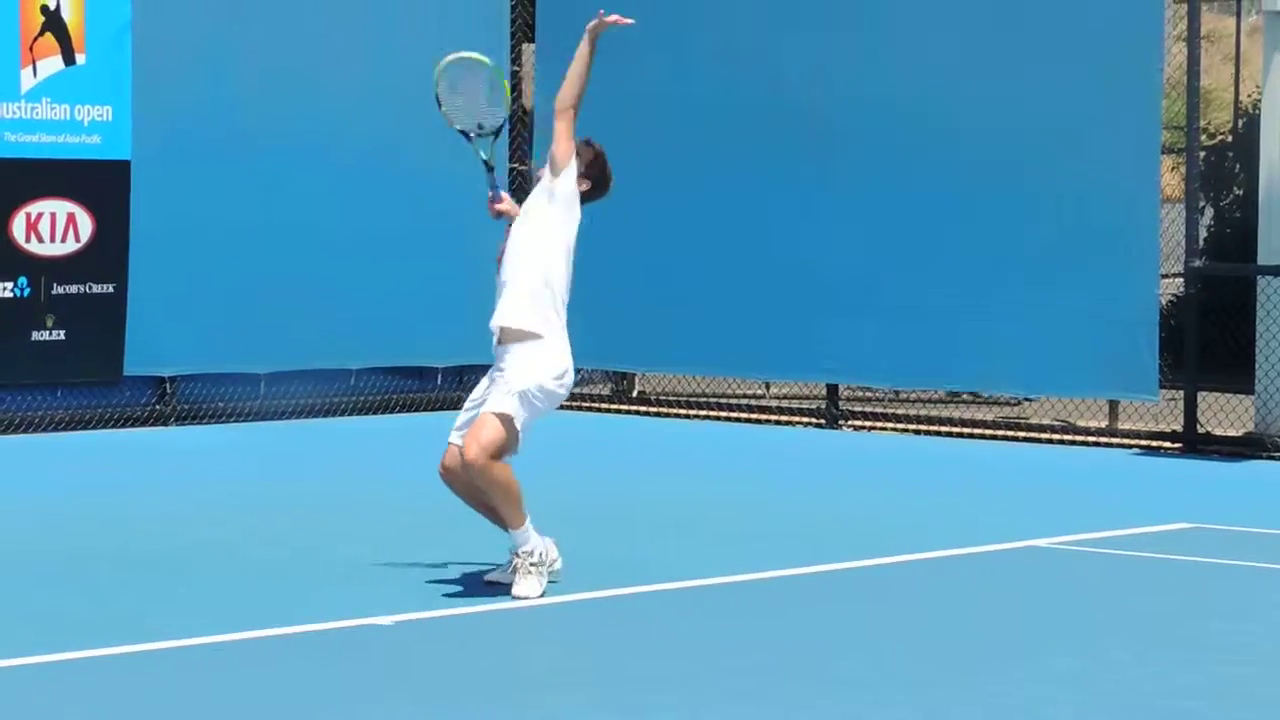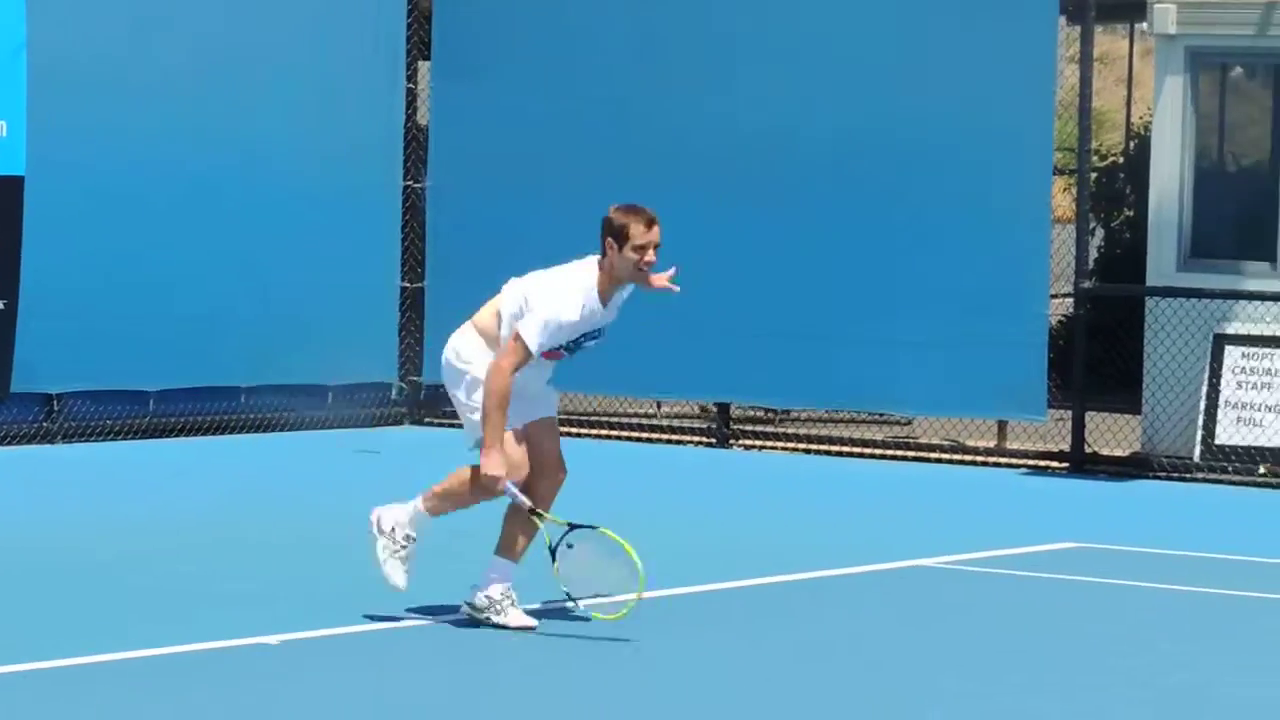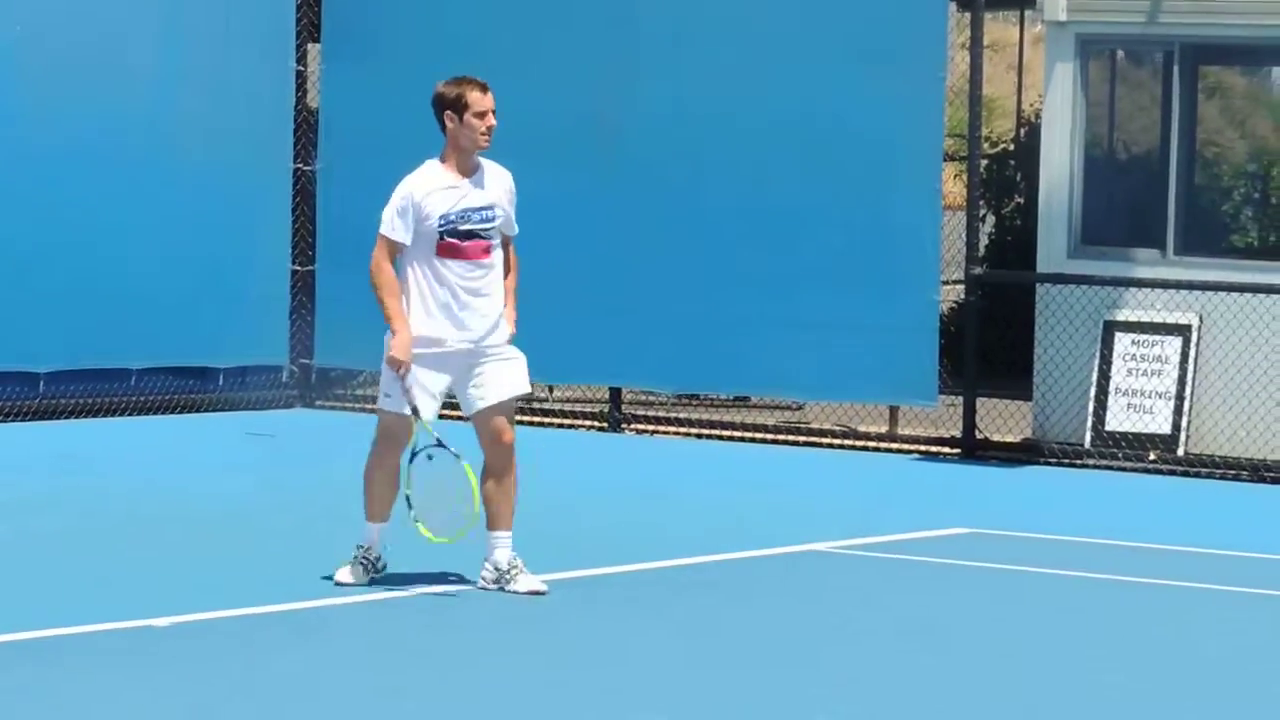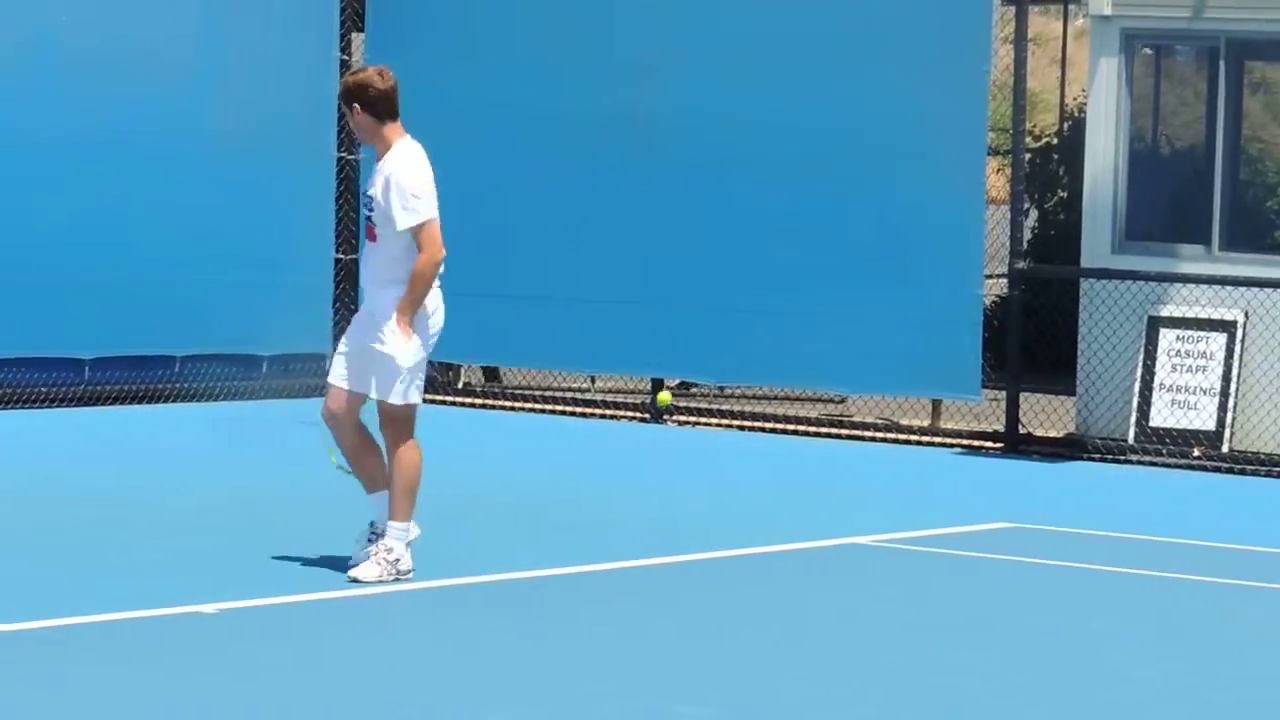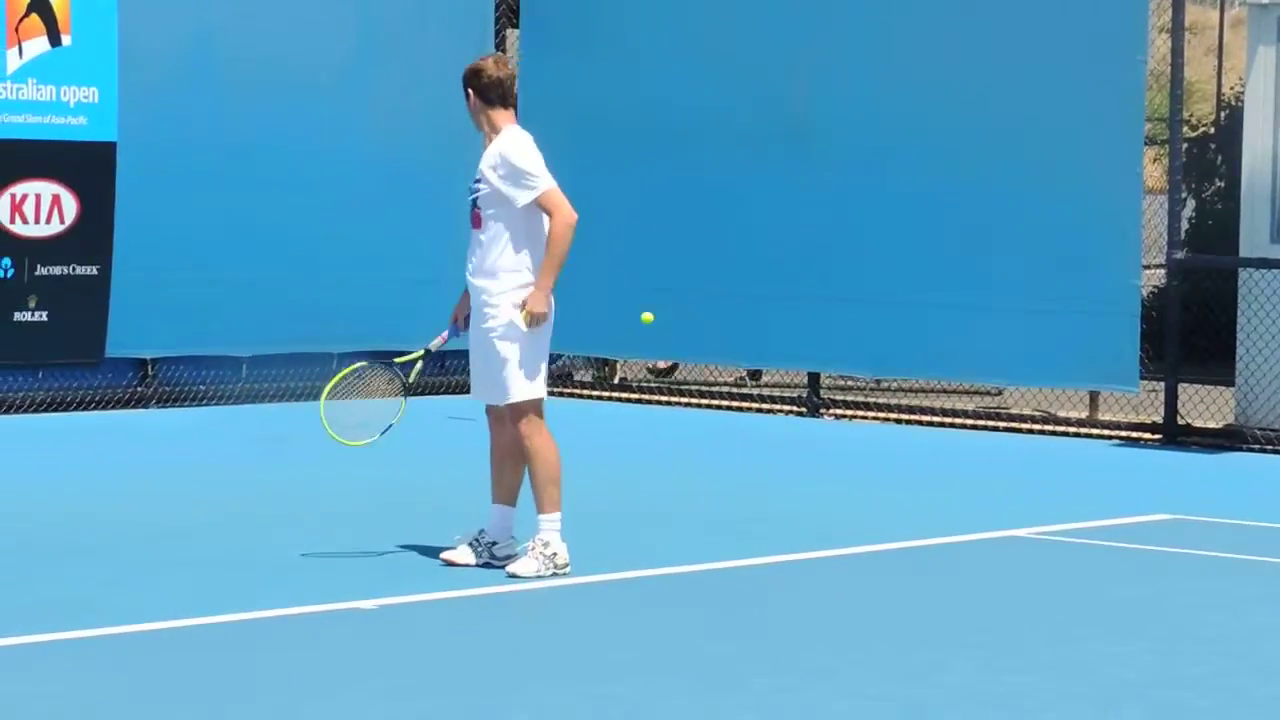
dt=1s
person 1, frame 1
left shoulder: (558, 199)
right shoulder: (544, 218)
left elbow: (564, 109)
left wrist: (590, 37)
right wrist: (516, 217)
left hip: (535, 360)
right hip: (507, 363)
left knee: (476, 453)
right knee: (454, 468)
left ankle: (533, 549)
right ankle: (530, 548)
person 1, frame 2
left shoulder: (613, 284)
right shoulder: (567, 303)
right elbow: (500, 369)
left wrist: (647, 280)
right wrist: (496, 444)
left hip: (526, 371)
right hip: (478, 364)
left knee: (548, 475)
right knee: (502, 473)
left ankle: (491, 591)
right ankle: (401, 519)
person 1, frame 3
left shoulder: (501, 182)
right shoulder: (418, 188)
right elbow: (383, 263)
left wrist: (508, 307)
right wrist: (399, 332)
left hip: (484, 340)
right hip: (423, 343)
left knee: (501, 443)
right knee: (389, 445)
left ankle: (500, 561)
right ankle: (370, 549)
person 1, frame 4
left shoulder: (403, 169)
right shoulder: (390, 162)
left elbow: (431, 252)
left wrist: (406, 316)
left hip: (401, 318)
right hip: (373, 314)
left knee: (397, 427)
right knee: (338, 411)
left ankle: (396, 548)
right ankle: (390, 520)
person 1, frame 5
left shoulder: (512, 150)
right shoulder: (496, 152)
left elbow: (565, 216)
left wrist: (543, 289)
right wrist: (469, 295)
left hip: (514, 309)
right hip: (490, 307)
left knee: (526, 420)
right knee: (500, 421)
left ankle: (551, 542)
right ankle: (497, 537)
